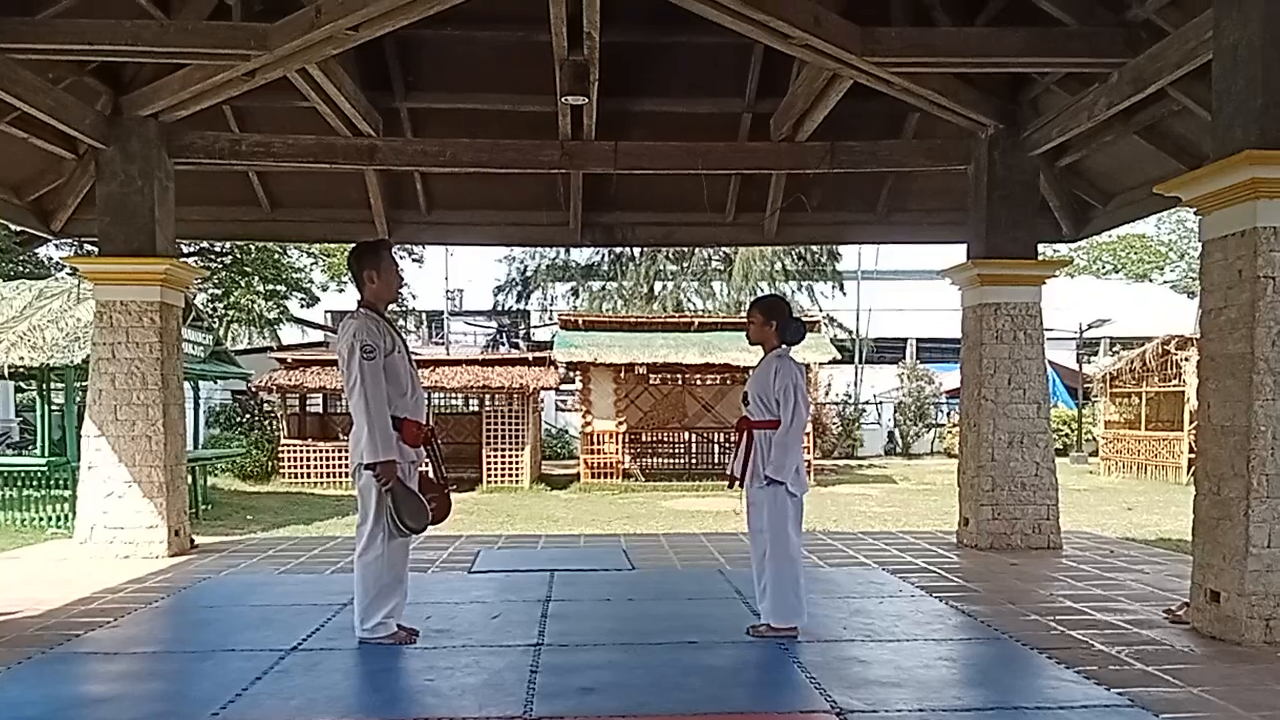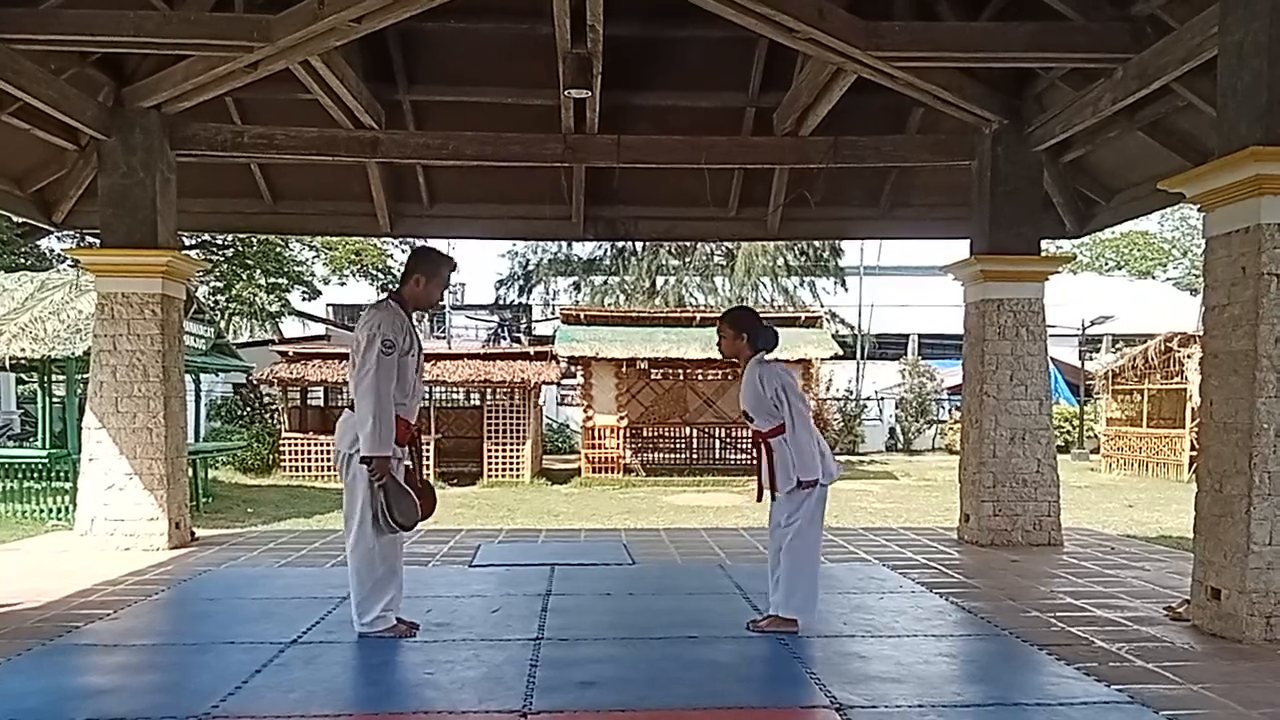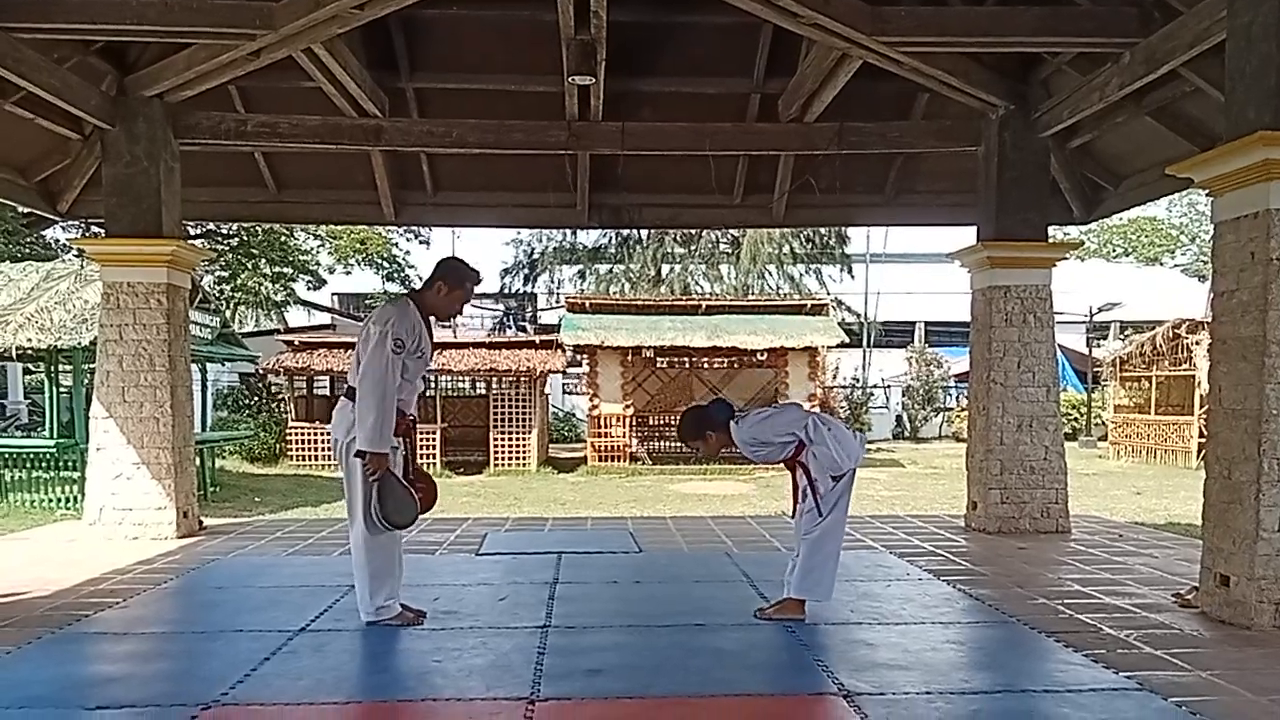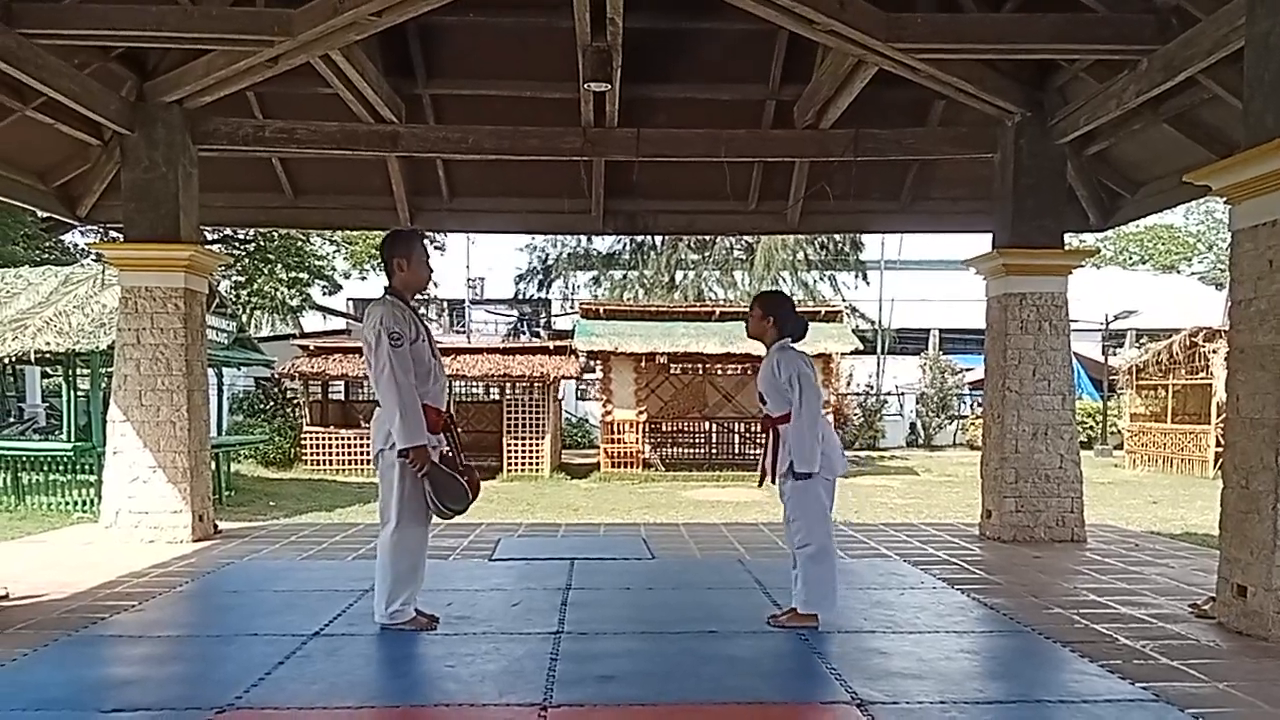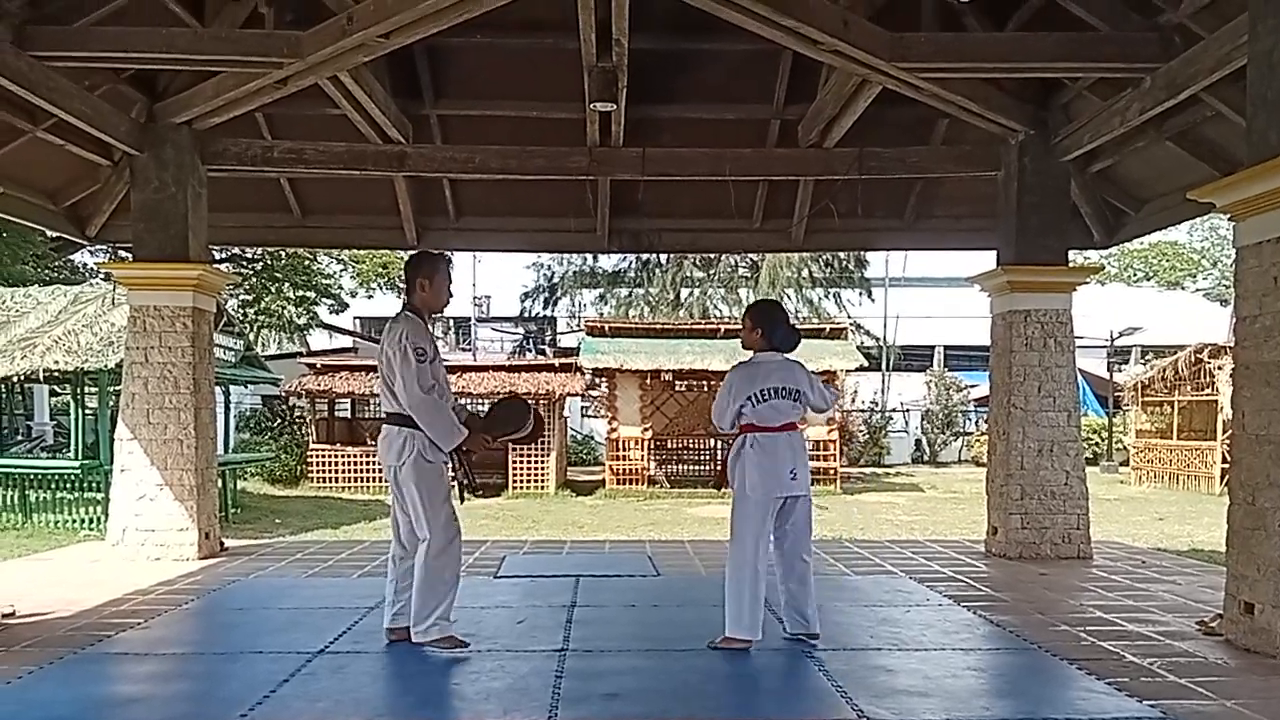
dt=0.7s
person 1, frame 1
left shoulder: (381, 326)
right shoulder: (361, 329)
right elbow: (368, 399)
right wrist: (383, 457)
left hip: (398, 446)
right hip: (382, 449)
left knee: (394, 536)
right knee: (379, 536)
left ankle: (384, 618)
right ankle: (373, 625)
person 1, frame 2
left shoulder: (400, 321)
right shoulder: (384, 322)
right elbow: (372, 390)
left wrist: (393, 449)
right wrist: (378, 453)
left hip: (387, 440)
right hip: (369, 440)
left knee: (387, 530)
right knee: (369, 530)
left ankle: (382, 611)
right ankle: (373, 619)
person 1, frame 3
left shoulder: (415, 320)
right shoulder: (397, 319)
right elbow: (375, 386)
left wrist: (387, 445)
right wrist: (375, 448)
left hip: (382, 428)
right hip: (364, 426)
right knee: (372, 518)
left ankle: (386, 600)
right ankle: (378, 607)
person 1, frame 4
left shoulder: (405, 314)
right shoulder: (386, 316)
right elbow: (395, 386)
right wrist: (414, 442)
left hip: (416, 432)
right hip: (404, 433)
left knee: (414, 521)
right knee: (402, 522)
left ankle: (401, 605)
right ankle: (394, 611)
person 1, frame 5
left shoulder: (413, 330)
right shoulder: (408, 331)
right elbow: (419, 397)
left wrist: (463, 418)
right wrist: (461, 436)
left hip: (415, 444)
right hip: (413, 444)
left knee: (411, 537)
right knee: (441, 535)
left ankle: (400, 622)
right ankle: (431, 626)
person 2, frame 1
left shoulder: (785, 368)
right shoulder: (768, 365)
left elbow: (793, 423)
left wrist: (777, 470)
right wrist: (746, 469)
left hip: (775, 470)
right hip: (760, 468)
left knee: (779, 541)
right knee: (764, 540)
left ankle: (785, 619)
right ankle: (777, 615)
person 2, frame 2
left shoulder: (765, 372)
right shoulder: (754, 371)
left elbow: (798, 417)
left wrist: (805, 472)
left hip: (800, 466)
right hip: (785, 466)
left knee: (796, 537)
right knee: (782, 537)
left ankle: (789, 615)
right ankle: (783, 609)
person 2, frame 3
left shoulder: (746, 434)
right shoulder: (742, 429)
left elbow: (797, 418)
right elbow: (788, 413)
left hip: (831, 455)
right hip: (817, 460)
left knee: (816, 530)
right knee: (808, 530)
left ankle: (795, 602)
right ankle: (793, 597)
person 2, frame 4
left shoulder: (786, 359)
right shoulder: (779, 357)
left elbow: (808, 409)
left wrist: (803, 461)
left hip: (805, 455)
right hip: (797, 454)
left knee: (809, 533)
right knee: (801, 531)
left ankle: (809, 610)
right ankle: (804, 604)
person 2, frame 5
left shoulder: (741, 375)
right shoulder: (797, 371)
left elbow: (723, 420)
right elbow: (825, 402)
left wrist: (744, 413)
left hip: (757, 466)
right hip: (793, 464)
left knee: (747, 551)
right knee: (795, 549)
left ankle: (741, 632)
right ankle: (804, 625)
